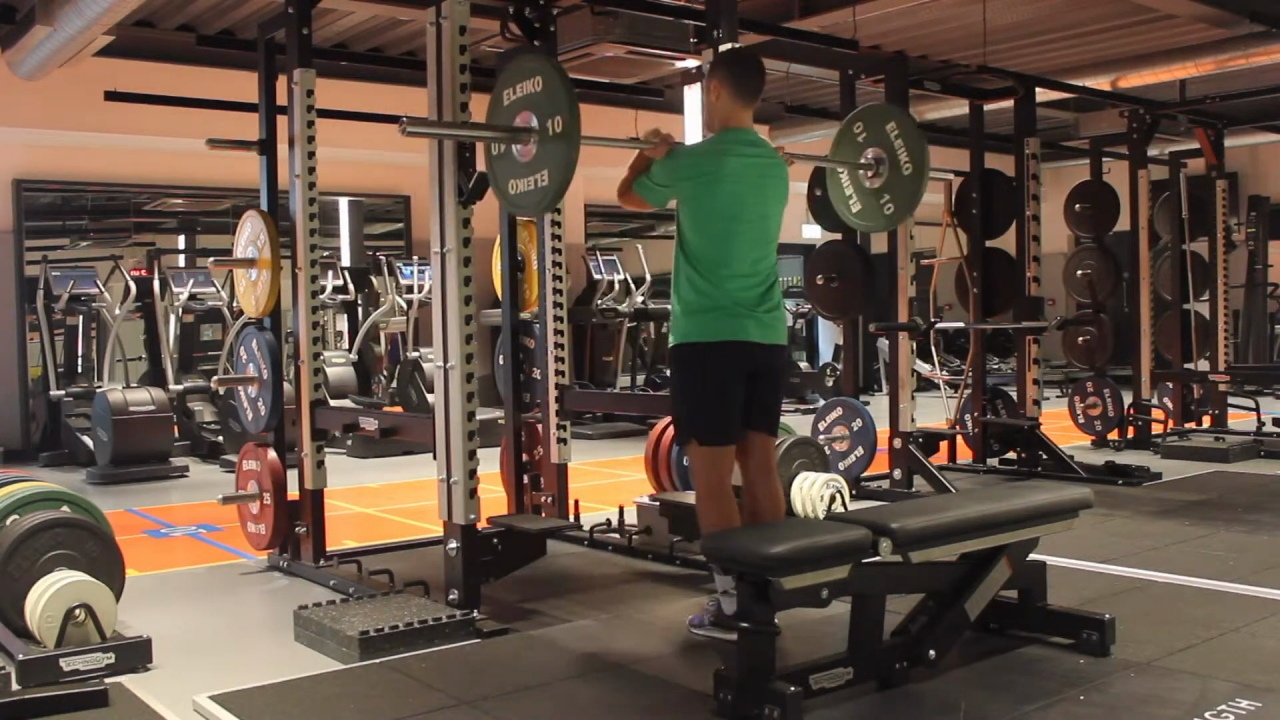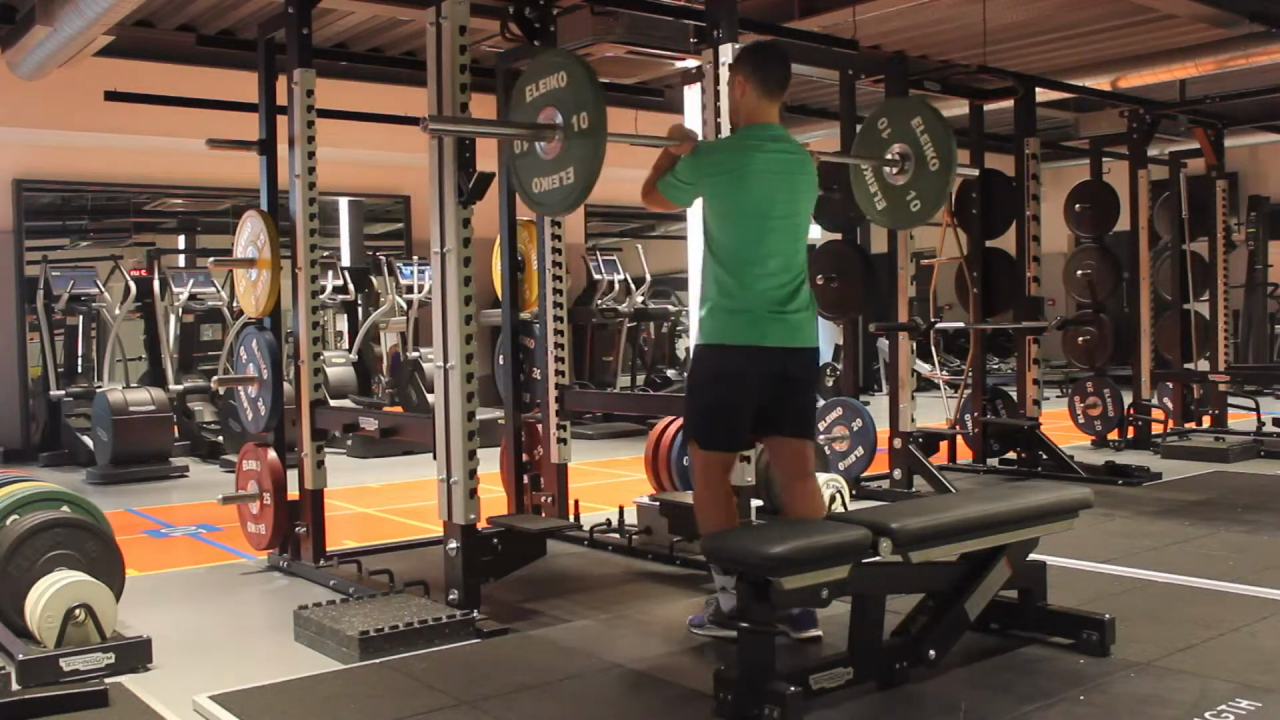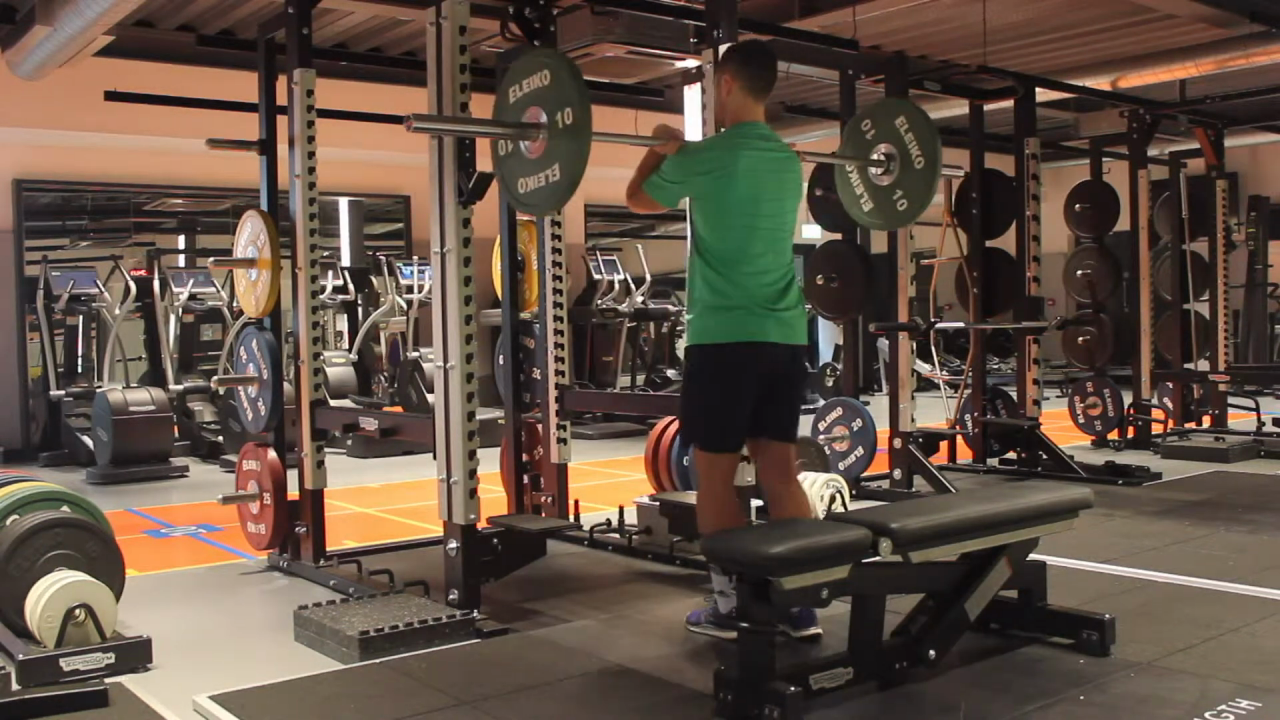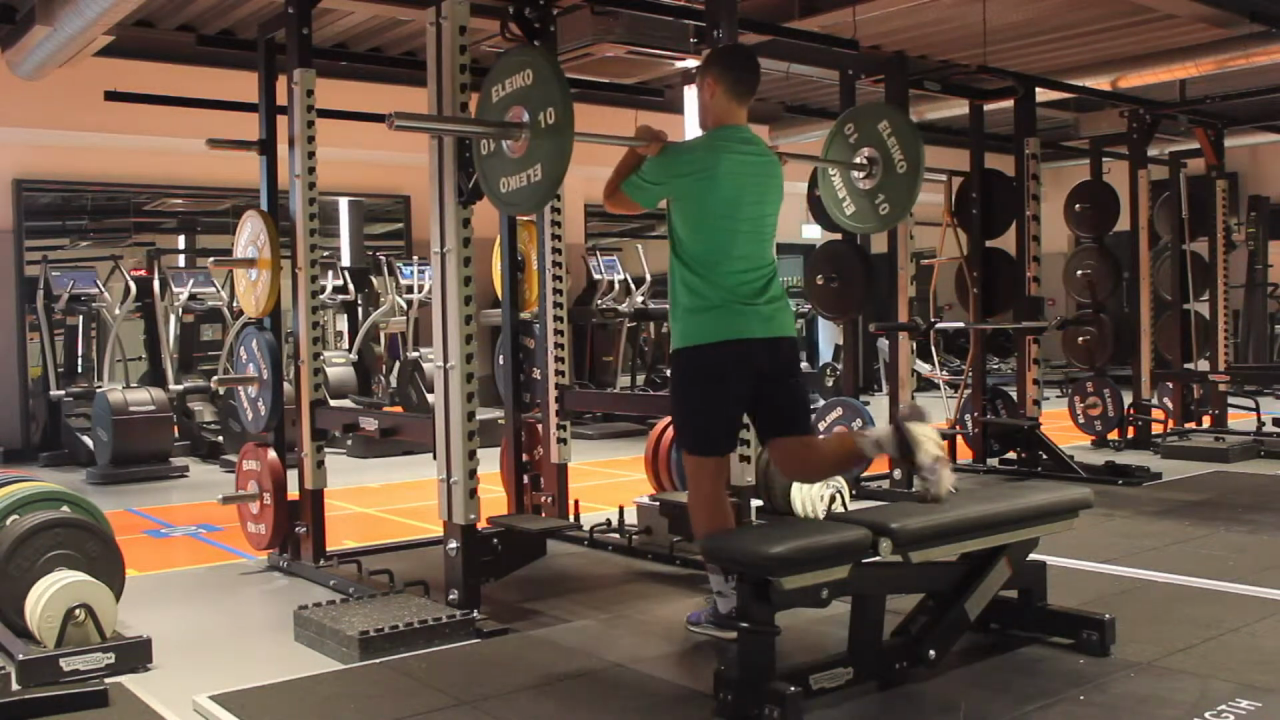
dt=0.5s
person 1, frame 1
left shoulder: (691, 161)
right shoulder: (777, 165)
left elbow: (629, 196)
left wrist: (651, 151)
left hip: (707, 336)
right hip: (766, 336)
left knee: (711, 471)
right knee: (759, 465)
left ankle: (732, 603)
person 1, frame 2
left shoulder: (717, 158)
right shoulder: (804, 163)
left elbow: (653, 197)
left wrist: (675, 149)
left hip: (733, 338)
right hip: (796, 339)
left knee: (711, 470)
right knee: (796, 470)
left ankle: (729, 602)
right ankle: (804, 605)
person 1, frame 3
left shoulder: (703, 157)
right shoulder: (789, 161)
left elbow: (638, 199)
left wrist: (661, 150)
left hip: (724, 337)
right hip: (785, 336)
left knee: (715, 473)
right knee: (780, 470)
left ankle: (729, 606)
right ankle: (800, 604)
person 1, frame 4
left shoulder: (683, 159)
right shoulder: (769, 163)
left elbow: (616, 199)
left wrist: (640, 151)
left hip: (708, 339)
right hip: (771, 332)
left knee: (705, 478)
right knee: (800, 458)
left ankle: (727, 607)
right ankle: (900, 438)
